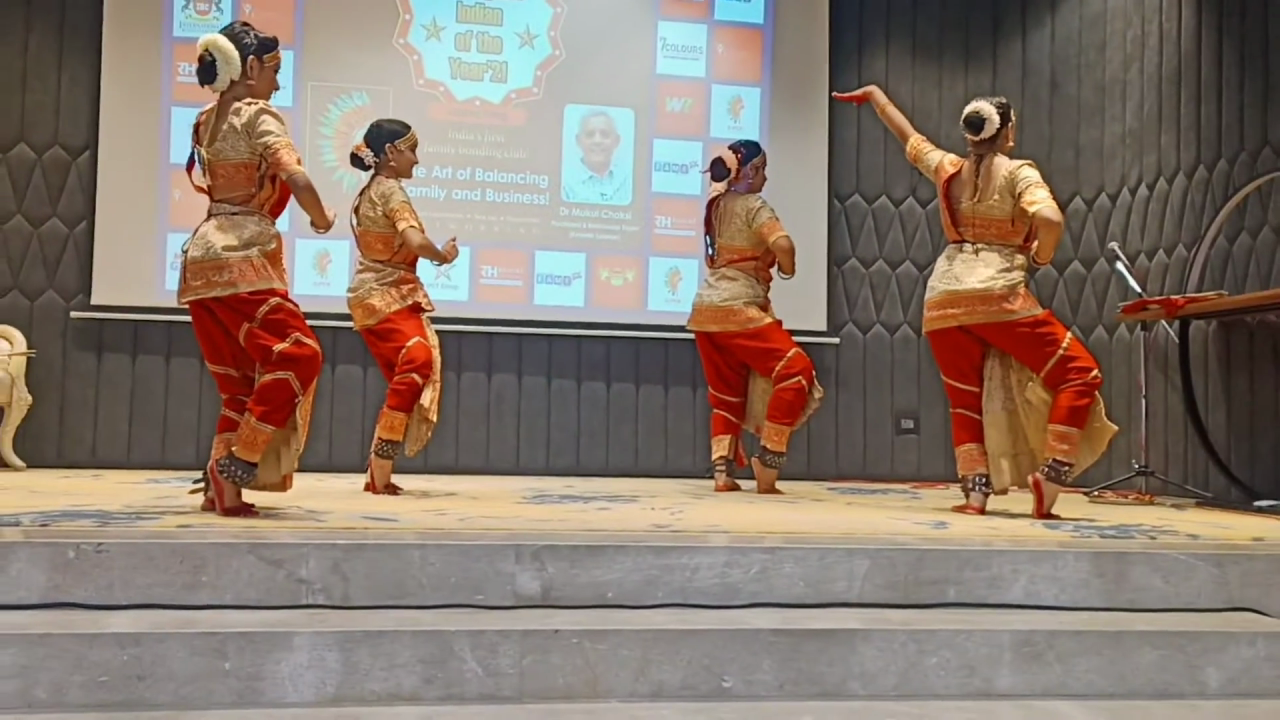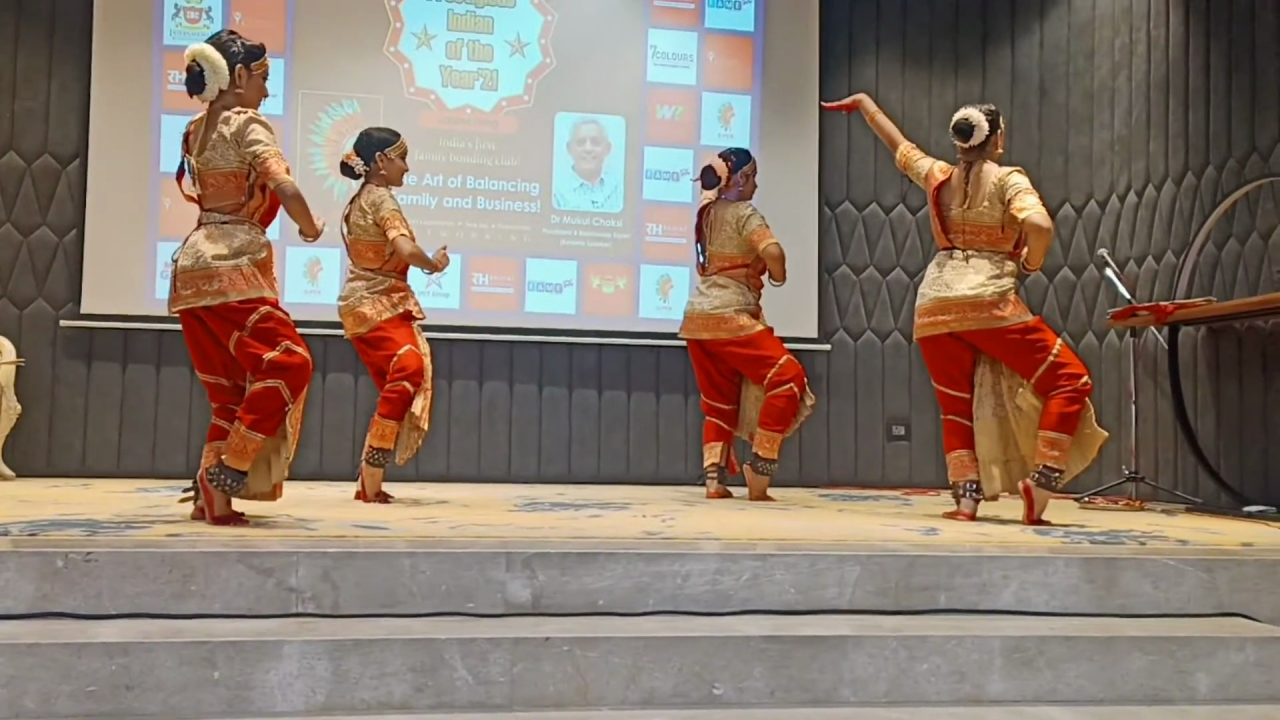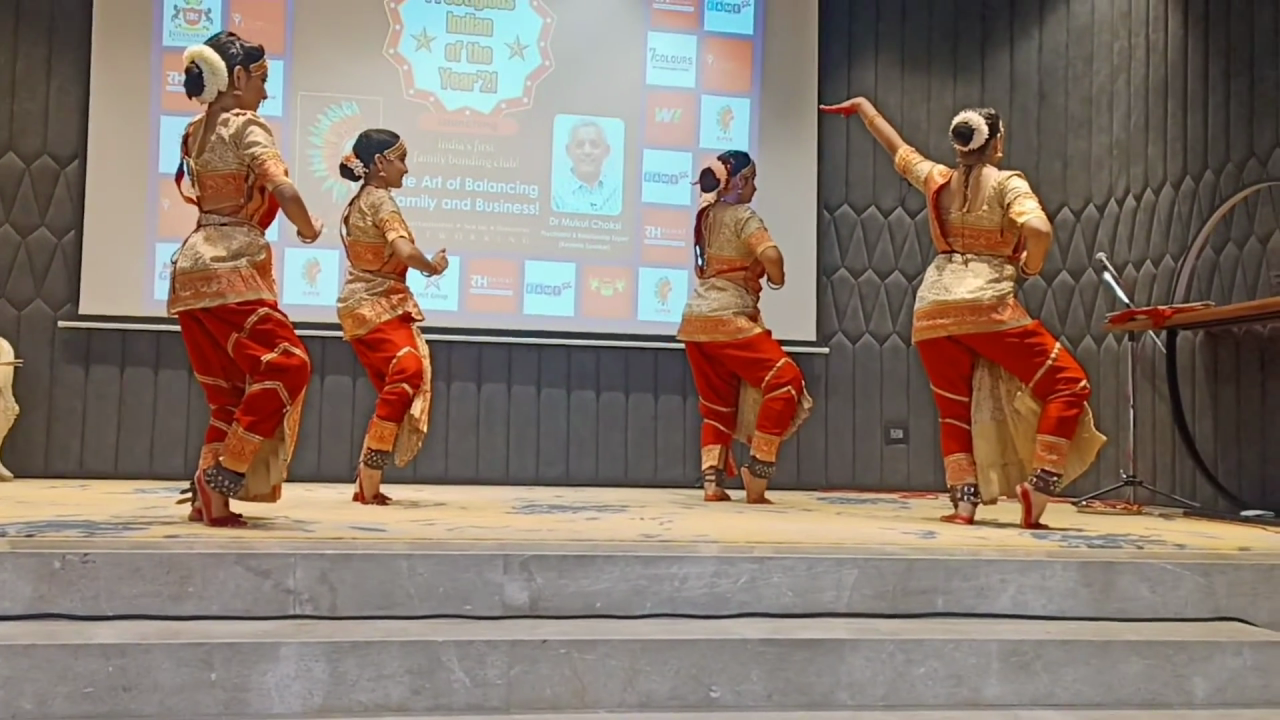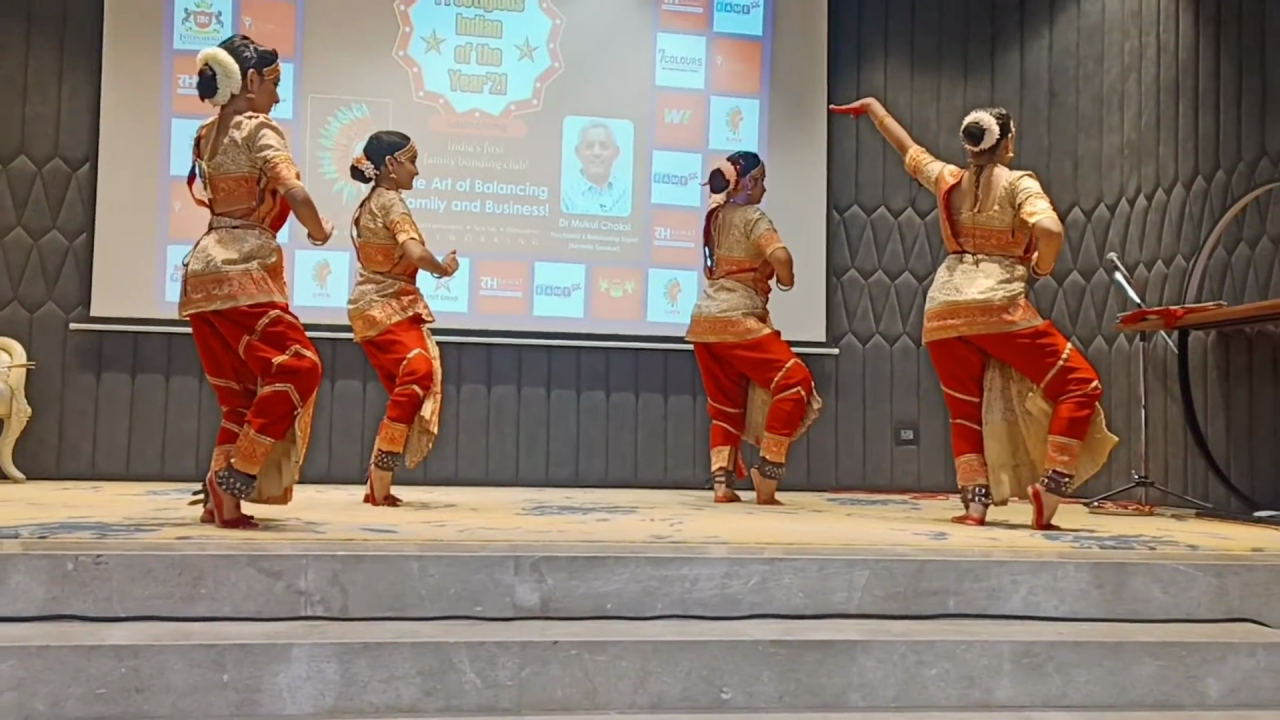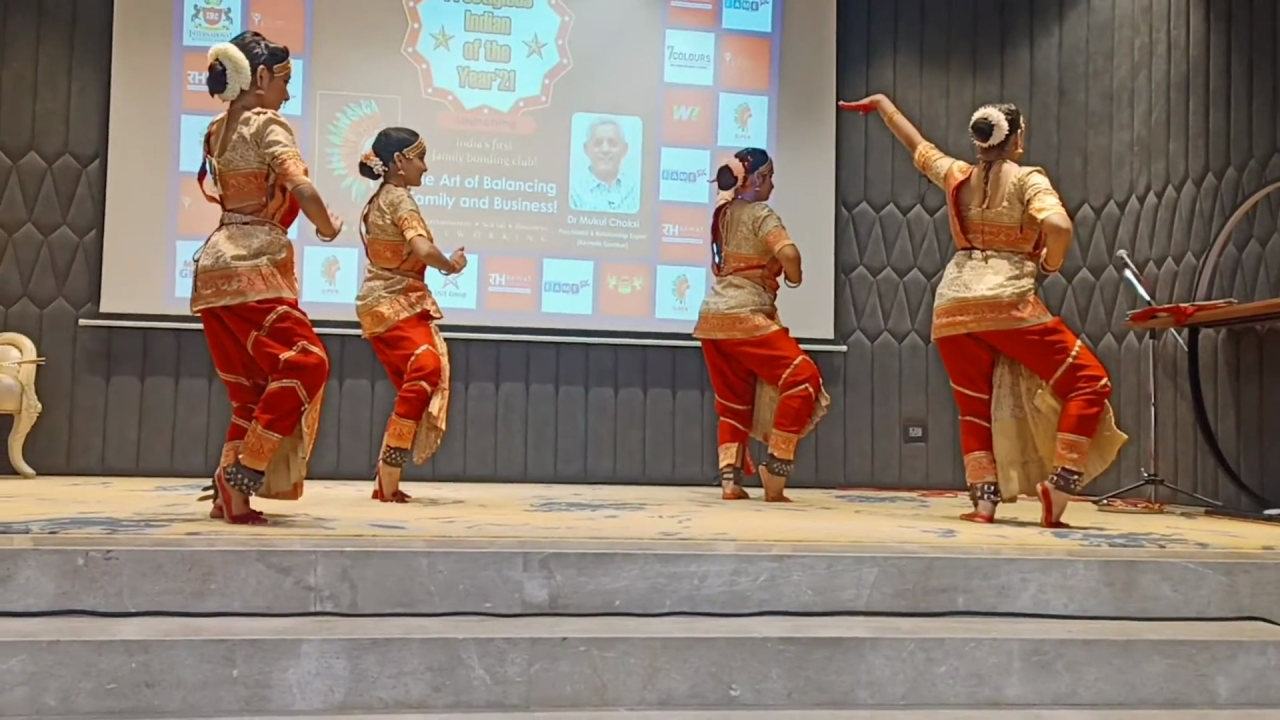
dt=0.3s
person 1, frame 1
left shoulder: (206, 121)
right shoulder: (258, 115)
right elbow: (296, 179)
right wrist: (322, 219)
left hip: (204, 256)
right hip: (241, 257)
left knee: (241, 379)
right knee: (298, 356)
left ankle: (221, 484)
right ankle: (234, 469)
person 1, frame 2
left shoulder: (196, 129)
right shoulder: (247, 124)
right elbow: (285, 188)
right wrist: (310, 227)
left hip: (194, 266)
right hip: (232, 266)
left knee: (232, 388)
right knee: (288, 364)
left ankle: (213, 494)
right ankle: (223, 476)
person 1, frame 3
left shoulder: (195, 131)
right shoulder: (246, 125)
right elbow: (283, 190)
right wrist: (309, 229)
left hip: (193, 267)
right hip: (230, 268)
left knee: (231, 390)
right knee: (287, 366)
left ankle: (208, 495)
right ankle: (220, 479)
person 1, frame 4
left shoulder: (207, 134)
right shoulder: (259, 128)
right elbow: (295, 193)
right wrist: (319, 231)
left hip: (205, 270)
right hip: (242, 271)
left knee: (242, 391)
right knee: (298, 368)
left ankle: (220, 498)
right ankle: (231, 480)
person 1, frame 5
left shoulder: (218, 130)
right shoulder: (267, 124)
right elbow: (302, 189)
right wrist: (328, 227)
left hip: (216, 267)
right hip: (252, 267)
left knee: (253, 387)
right knee: (305, 365)
left ankle: (230, 491)
right ankle: (239, 478)
person 2, frame 1
left shoulder: (946, 168)
right shoulder: (1018, 172)
left elbow: (906, 133)
right elbow: (1050, 219)
left wrist: (873, 93)
right wrist: (1041, 256)
left hip: (943, 298)
right hip: (998, 295)
left knee: (965, 400)
right knee: (1080, 374)
left ankle: (975, 492)
right ankle: (1050, 474)
person 2, frame 2
left shoulder: (936, 175)
right shoulder: (1007, 179)
left elbow: (897, 142)
right elbow: (1040, 225)
left wrist: (864, 102)
right wrist: (1031, 262)
left hip: (934, 305)
right hip: (988, 302)
left knee: (956, 406)
right knee: (1070, 381)
left ankle: (966, 499)
right ankle: (1041, 480)
person 2, frame 3
left shoulder: (936, 179)
right shoulder: (1007, 183)
left elbow: (896, 146)
right elbow: (1039, 230)
left wrist: (862, 105)
right wrist: (1030, 267)
left hip: (933, 309)
right hip: (988, 305)
left knee: (955, 410)
right knee: (1069, 385)
left ankle: (964, 502)
right ankle: (1039, 484)
person 2, frame 4
left shoulder: (947, 179)
right shoulder: (1018, 183)
left elbow: (906, 146)
right elbow: (1051, 230)
left wrist: (873, 105)
right wrist: (1041, 267)
left hip: (944, 309)
right hip: (998, 306)
left knee: (966, 410)
right knee: (1080, 386)
left ankle: (975, 504)
right ankle: (1050, 486)
person 2, frame 5
left shoulder: (955, 175)
right shoulder: (1027, 179)
left elbow: (915, 143)
right elbow: (1059, 226)
left wrist: (881, 102)
right wrist: (1051, 263)
left hip: (952, 307)
right hip: (1008, 303)
left knee: (975, 407)
right knee: (1089, 383)
left ankle: (983, 501)
right ankle: (1059, 483)
person 3, frame 1
left shoulder: (368, 192)
right shoulder: (390, 190)
right elbow: (416, 242)
left wrist: (435, 254)
right wrist: (443, 256)
left hip: (374, 296)
right hip: (388, 297)
left knee: (407, 373)
right knee: (417, 362)
left ankle: (379, 471)
right ankle: (380, 469)
person 3, frame 2
left shoulder: (358, 200)
right shoulder: (381, 198)
right elbow: (407, 250)
right wrist: (433, 265)
left hip: (364, 304)
right hip: (378, 305)
left knee: (397, 383)
right knee: (408, 371)
left ankle: (370, 479)
right ankle: (371, 476)
person 3, frame 3
left shoulder: (357, 202)
right shoulder: (381, 200)
right elbow: (406, 252)
right wrist: (433, 267)
left hip: (363, 306)
right hip: (378, 307)
left knee: (396, 385)
right knee: (408, 372)
left ankle: (368, 480)
right ankle: (369, 477)
person 3, frame 4
left shoulder: (368, 204)
right shoulder: (392, 202)
right elbow: (417, 253)
right wrist: (443, 269)
left hip: (374, 307)
right hip: (388, 309)
left knee: (407, 385)
right knee: (418, 374)
left ankle: (379, 482)
right ankle: (380, 480)
person 3, frame 5
left shoulder: (377, 200)
right shoulder: (400, 199)
right elbow: (424, 250)
right wrist: (451, 265)
left hip: (381, 304)
right hip: (396, 305)
left knee: (416, 381)
right knee: (425, 370)
left ankle: (387, 478)
right ankle: (388, 475)
person 4, frame 1
left shoulder: (717, 205)
right shoulder: (753, 205)
right elbow: (783, 245)
right wrist: (787, 267)
left hip: (706, 308)
right hip: (739, 308)
left knee: (727, 393)
right knee: (796, 372)
left ankle: (722, 472)
right ankle: (767, 465)
person 4, frame 2
left shoulder: (708, 212)
right shoulder: (744, 212)
right elbow: (773, 251)
right wrist: (778, 274)
left hip: (697, 317)
right hip: (730, 316)
left knee: (719, 400)
right knee: (788, 378)
left ankle: (714, 479)
right ankle: (758, 474)
person 4, frame 3
left shoulder: (707, 215)
right shoulder: (743, 215)
right elbow: (771, 255)
right wrist: (777, 278)
left hip: (696, 318)
right hip: (729, 318)
left knee: (718, 403)
right knee: (786, 381)
left ankle: (712, 482)
right ankle: (756, 477)
person 4, frame 4
left shoulder: (716, 216)
right shoulder: (752, 217)
right elbow: (780, 256)
right wrist: (786, 279)
left hip: (705, 321)
right hip: (738, 320)
left knee: (726, 404)
right knee: (795, 383)
left ankle: (722, 484)
right ankle: (766, 478)
person 4, frame 5
left shoulder: (724, 213)
right shoulder: (760, 213)
right elbow: (788, 253)
right wrist: (794, 276)
left hip: (713, 317)
right hip: (746, 316)
left knee: (734, 401)
right knee: (803, 379)
left ankle: (730, 481)
right ankle: (775, 475)
